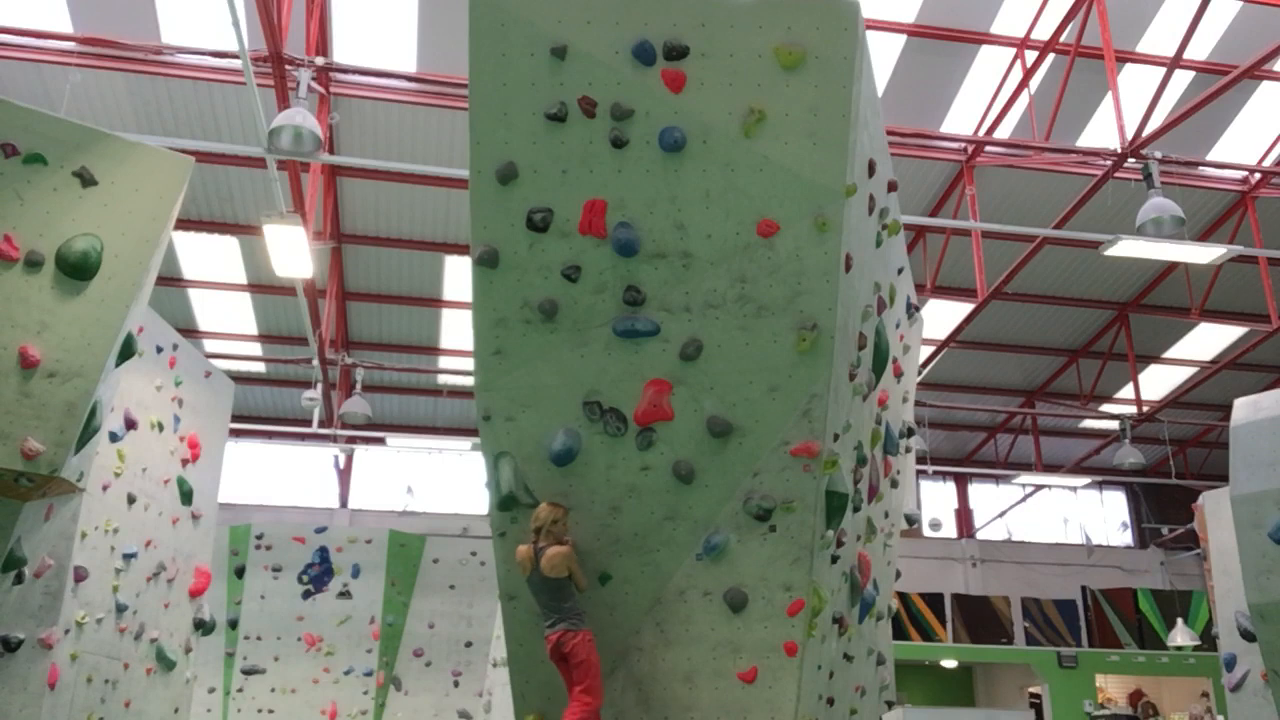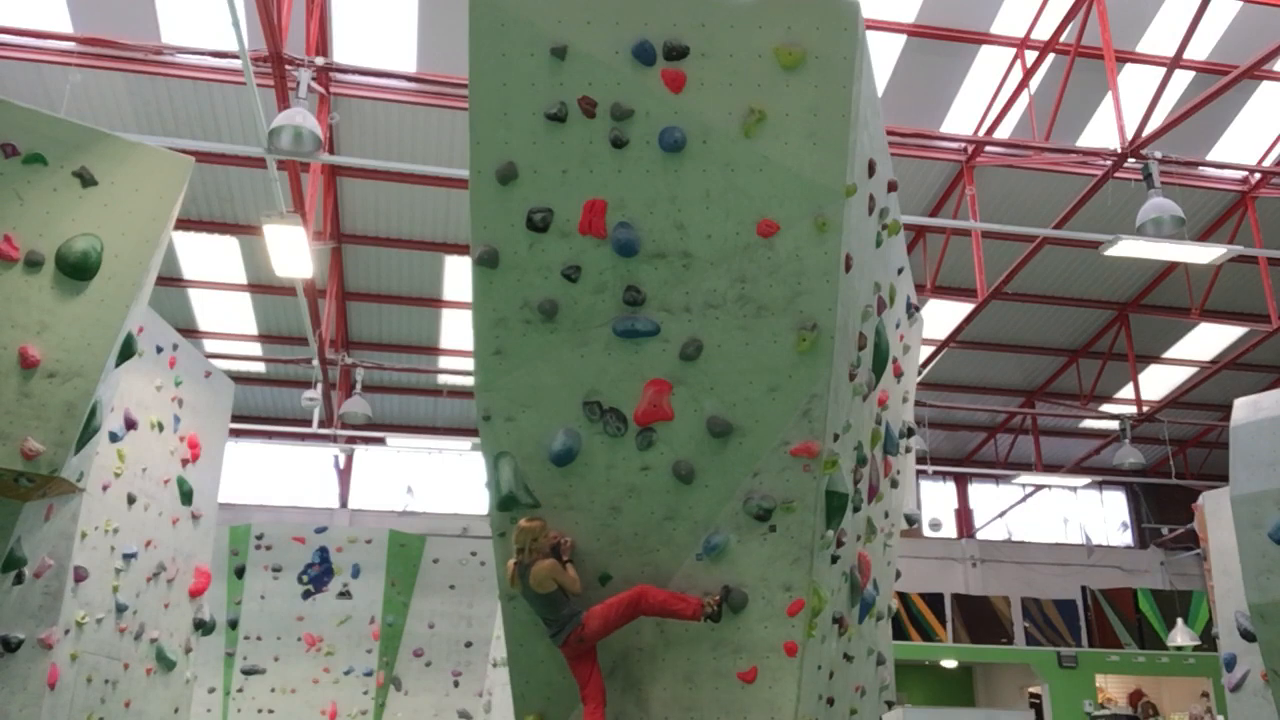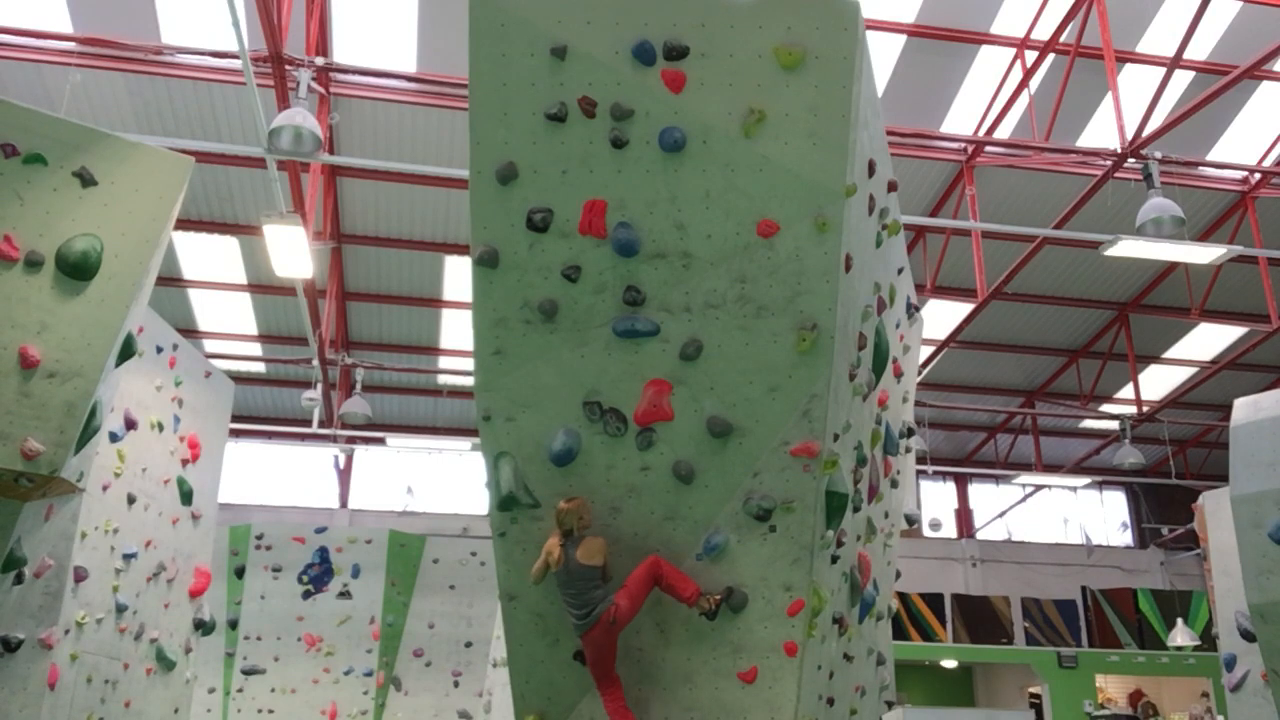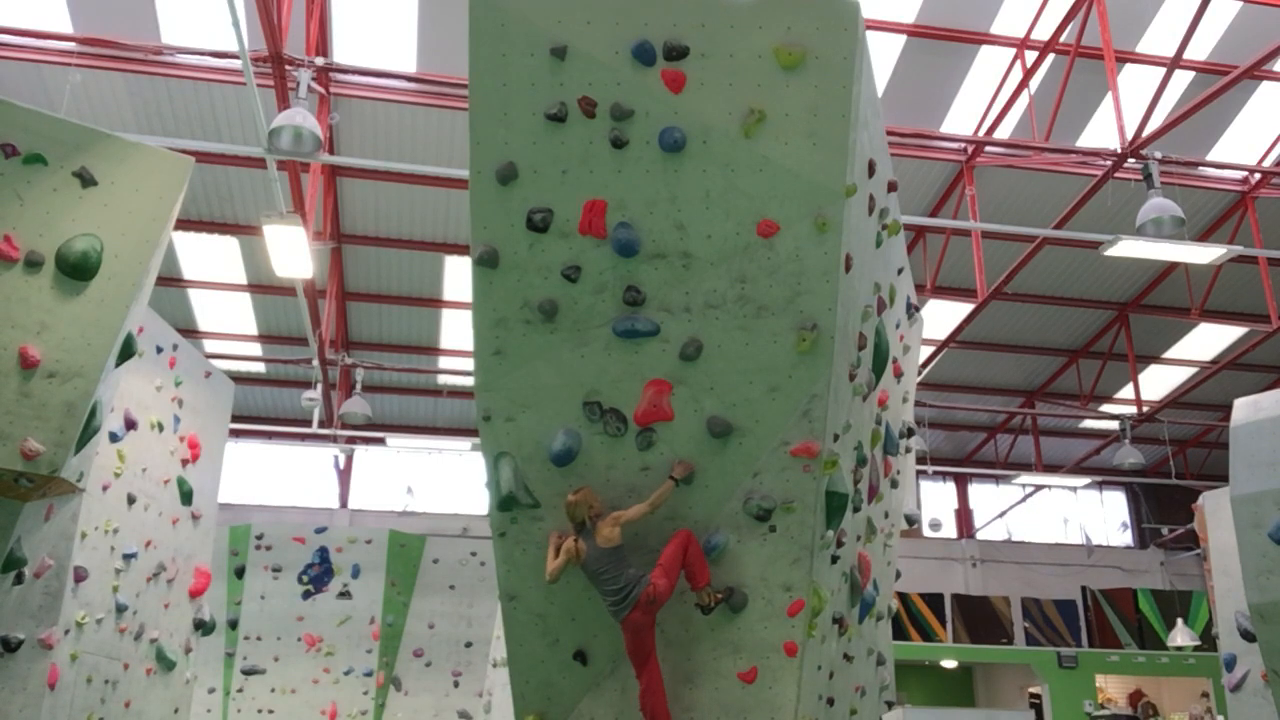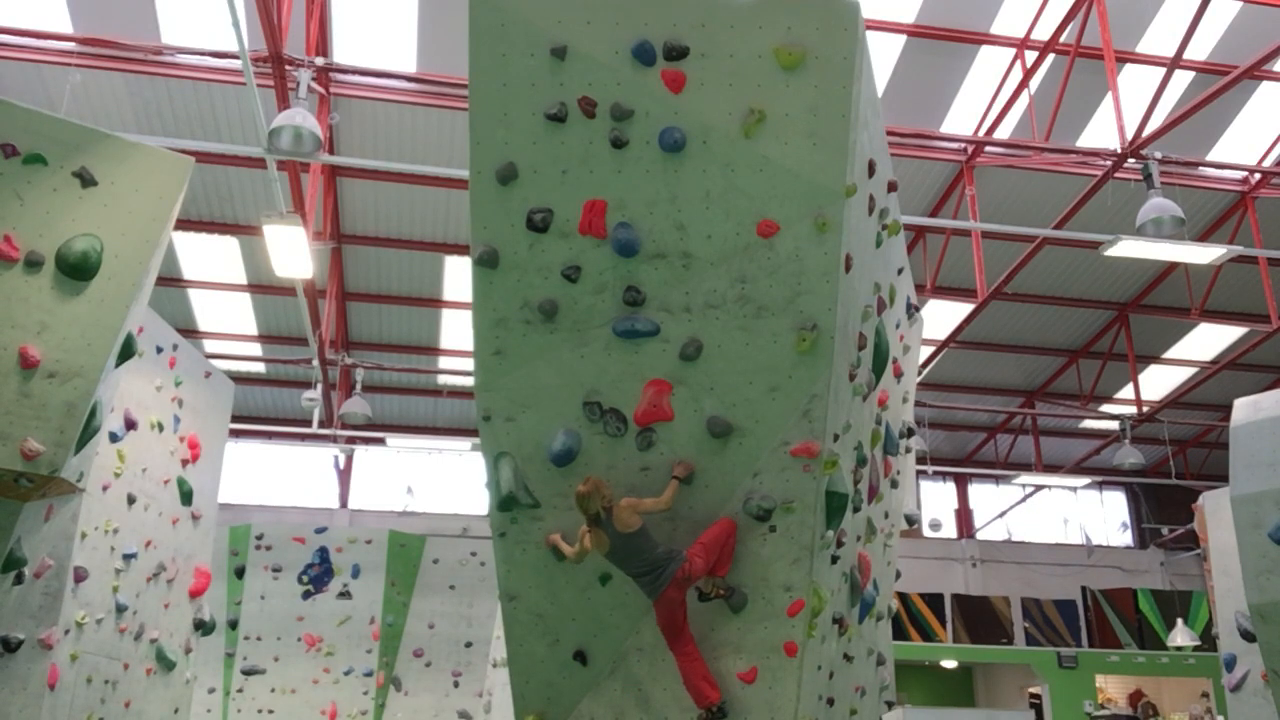
dt=1s
person 1, frame 1
left shoulder: (522, 553)
right shoulder: (563, 552)
right elbow: (582, 586)
left hip: (552, 637)
right hip: (573, 633)
left knee: (580, 699)
right knee: (588, 701)
person 1, frame 2
left shoulder: (512, 568)
right shoulder: (547, 566)
right elbow: (575, 588)
left wrist: (552, 549)
right wrist: (566, 558)
left hip: (566, 642)
right hip: (581, 629)
left knee: (592, 700)
right knee: (641, 596)
right ankle: (704, 608)
person 1, frame 3
left shoulder: (552, 546)
right shoulder: (596, 544)
left elbow: (535, 579)
left hip: (589, 633)
right hip: (612, 613)
left knee: (609, 689)
right knee: (654, 565)
right ankle: (702, 602)
person 1, frame 4
left shoulder: (571, 545)
right shoulder: (610, 523)
left elbow: (551, 576)
right elbow: (651, 505)
left wrist: (552, 546)
right wrist: (675, 478)
left hip: (628, 617)
right hip: (649, 592)
left knee: (646, 675)
right knee: (684, 538)
right ankle: (704, 595)
person 1, frame 5
left shoulder: (587, 534)
right shoulder: (624, 508)
left elbow: (575, 557)
right elbow: (664, 503)
left wrist: (557, 541)
right wrist: (677, 477)
left hip: (662, 594)
right hip: (683, 568)
left knee: (682, 648)
right knee: (726, 525)
right ankle: (712, 584)
